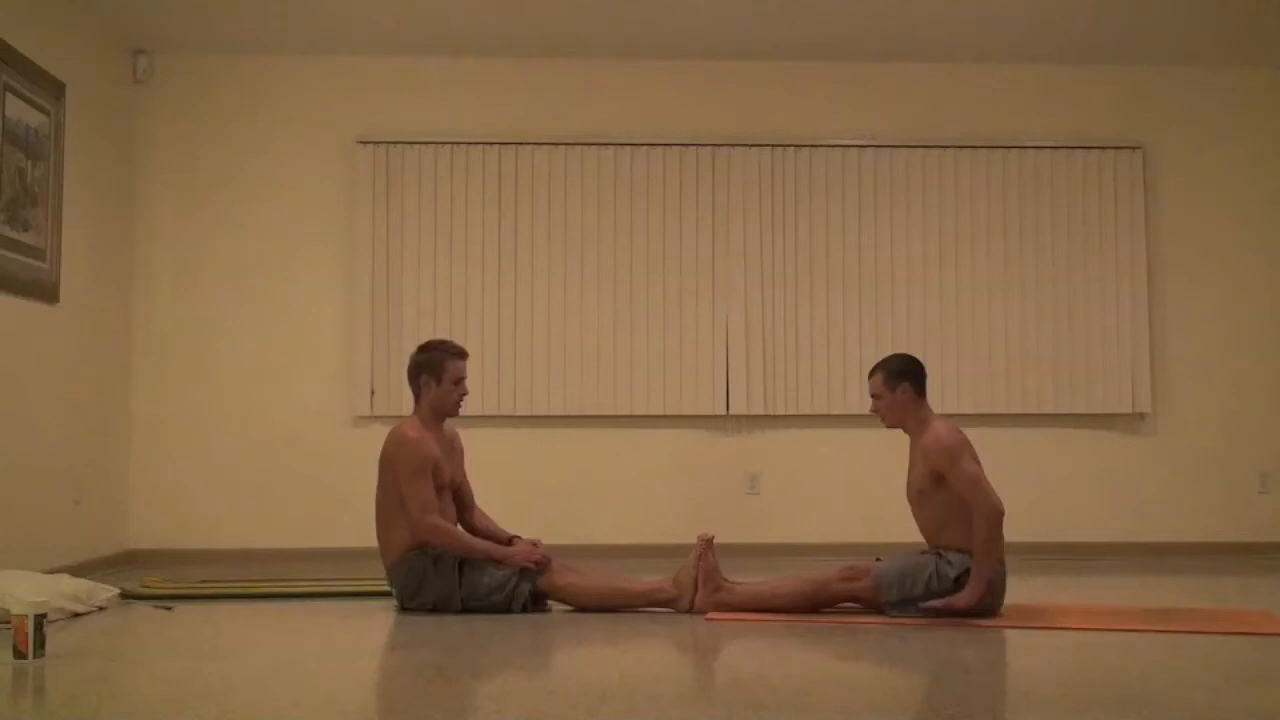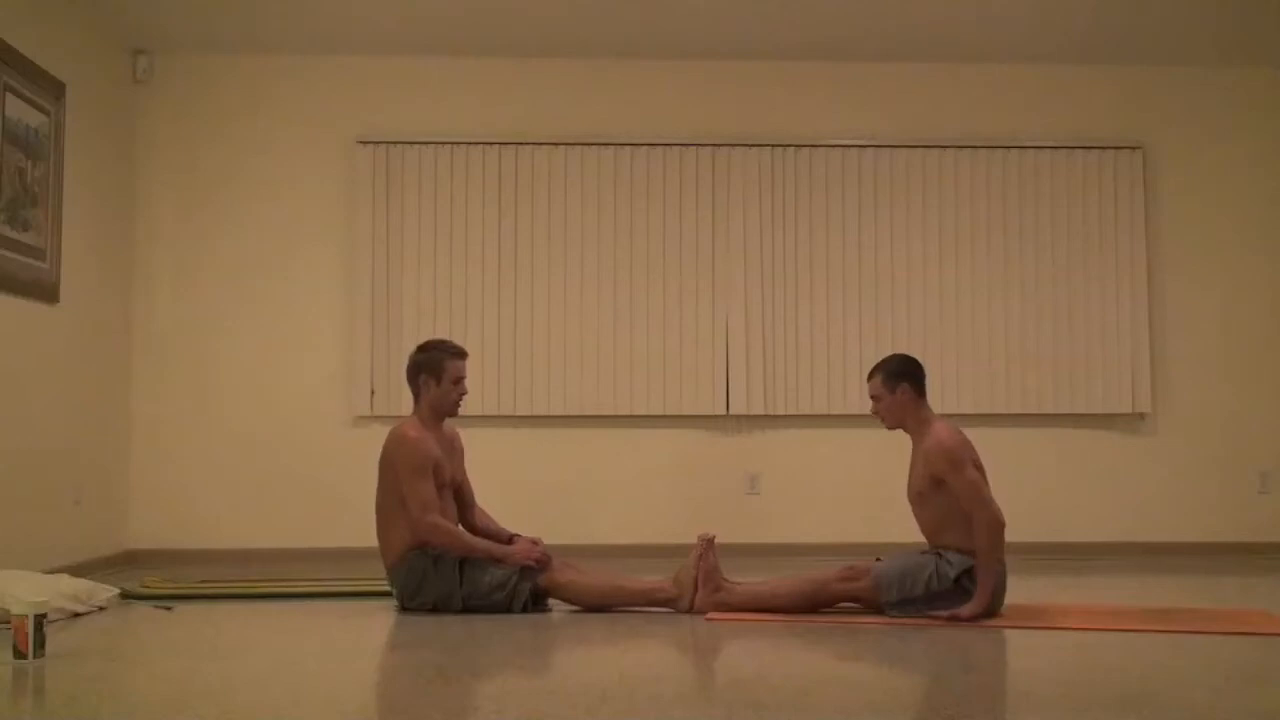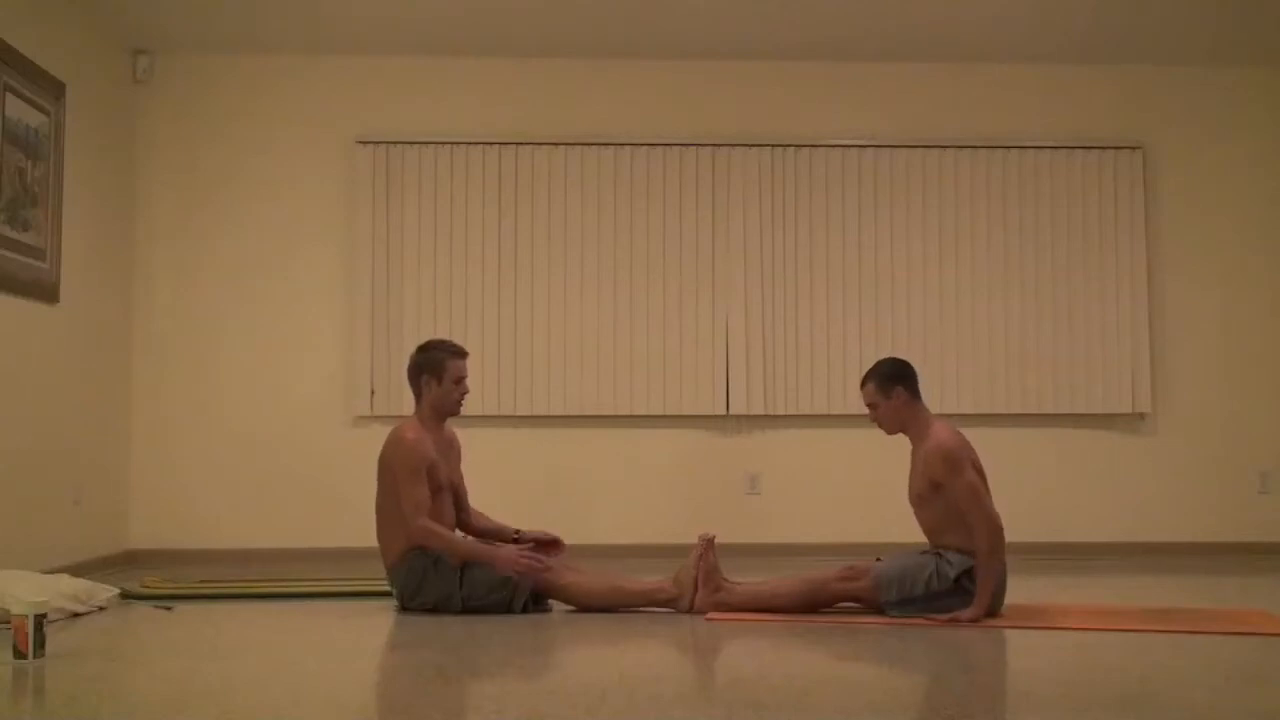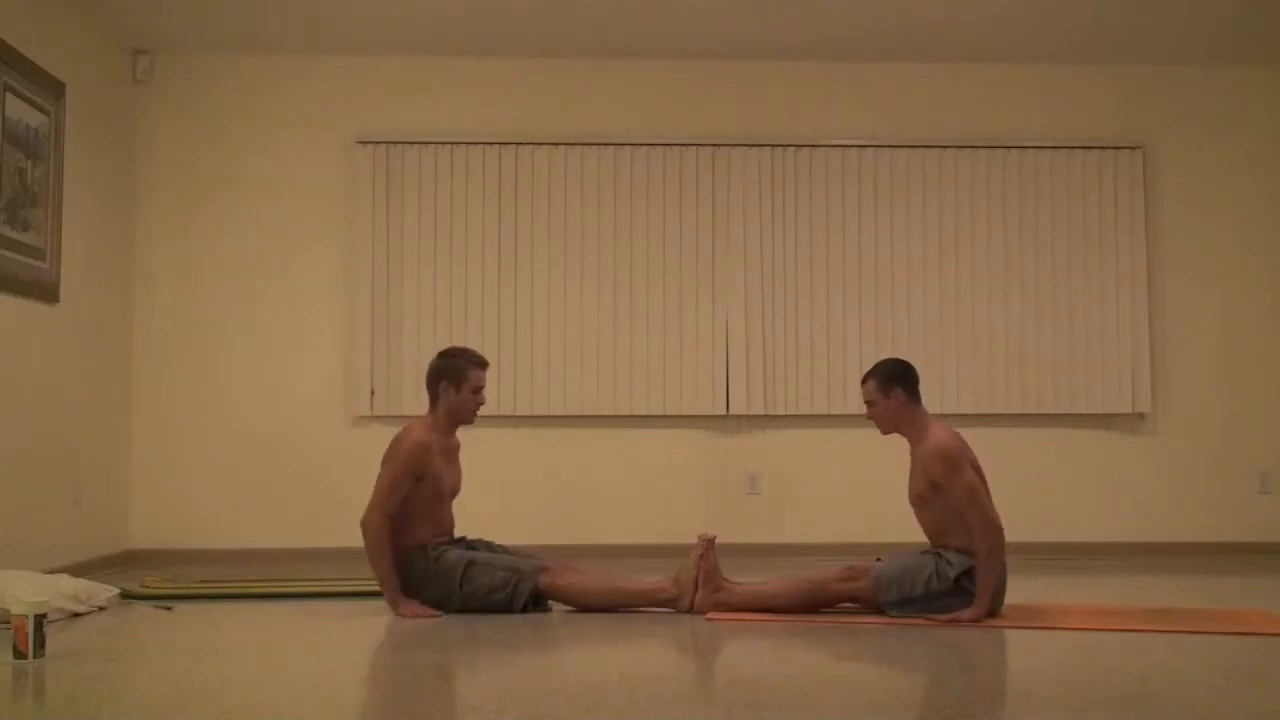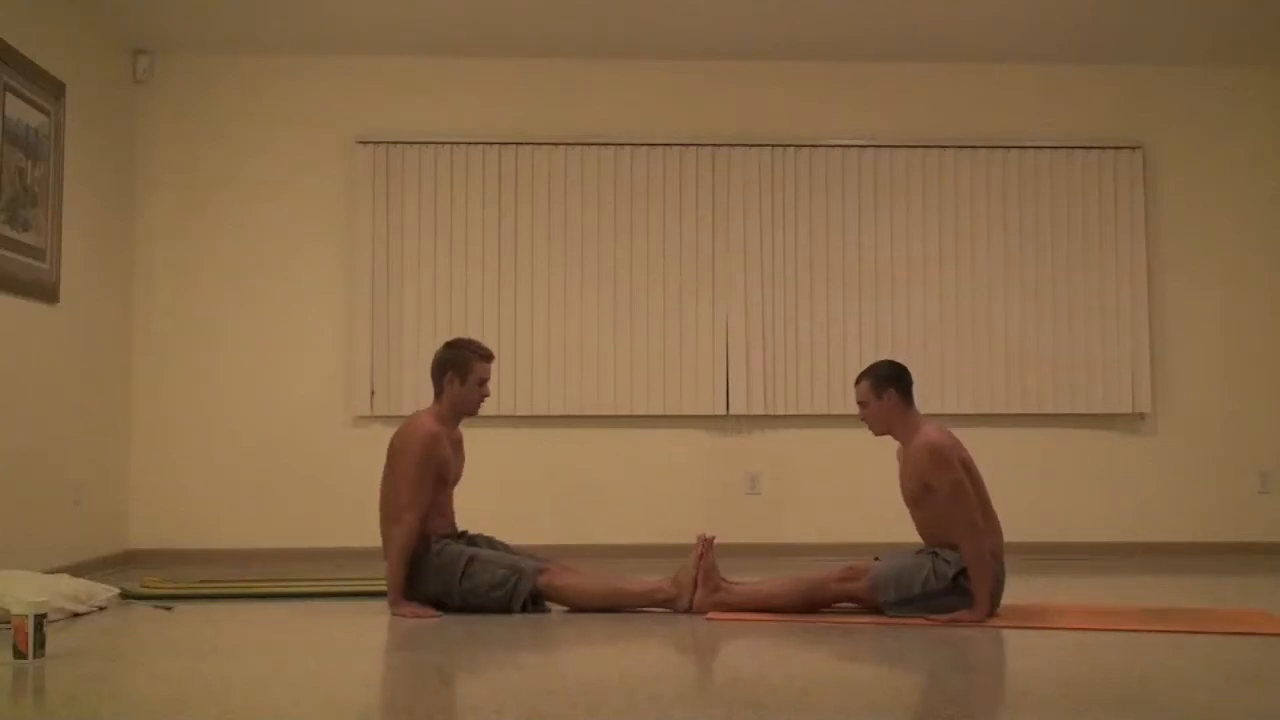
dt=0.4s
person 1, frame 1
left shoulder: (449, 438)
right shoulder: (411, 441)
left elbow: (469, 512)
right elbow: (428, 525)
left wrist: (512, 542)
right wrist: (504, 554)
left hip: (443, 560)
right hip: (420, 571)
left knee: (547, 566)
right knee: (544, 575)
left ankle: (669, 590)
right ankle: (673, 593)
person 1, frame 2
left shoulder: (449, 438)
right shoulder: (410, 441)
left elbow: (470, 512)
right elbow: (429, 525)
left wrist: (512, 540)
right wrist: (504, 552)
left hip: (442, 559)
right hip: (420, 571)
left knee: (548, 564)
right knee: (545, 573)
left ankle: (668, 590)
right ankle: (672, 593)
person 1, frame 3
left shoulder: (447, 438)
right shoulder: (409, 443)
right elbow: (418, 527)
left wrist: (518, 536)
right wrist: (493, 557)
left hip: (445, 556)
right hip: (420, 571)
left knee: (552, 565)
right knee: (544, 574)
left ankle: (668, 590)
right ankle: (673, 593)
person 1, frame 4
left shoulder: (449, 442)
right shoulder: (417, 444)
right elbow: (373, 520)
right wrist: (397, 598)
left hip: (445, 552)
right hip: (421, 567)
left knee: (553, 568)
right knee: (546, 577)
left ankle: (667, 589)
right ankle: (670, 594)
person 1, frame 5
left shoulder: (451, 434)
right shoulder: (426, 434)
right elbow: (406, 518)
right wrist: (398, 598)
left hip: (448, 546)
right hip: (425, 561)
left knee: (550, 568)
right knee: (543, 578)
left ankle: (666, 591)
right ankle: (670, 594)
person 2, frame 1
left shoulder: (939, 442)
right shoulder: (923, 441)
left elbow: (991, 508)
left wrist: (973, 590)
left hip: (964, 573)
right hip: (951, 566)
left knee: (849, 580)
right knee: (852, 575)
left ankle: (724, 596)
right ankle: (728, 591)
person 2, frame 2
left shoulder: (940, 445)
right shoulder: (926, 442)
left elbow: (991, 520)
left wrist: (980, 601)
left hip: (966, 576)
right hip: (952, 566)
left knee: (848, 581)
right knee: (852, 575)
left ankle: (724, 597)
right ankle: (728, 592)
person 2, frame 3
left shoulder: (940, 447)
right shoulder: (926, 444)
left elbow: (989, 525)
left wrist: (980, 605)
left hip: (966, 577)
right hip: (952, 567)
left knee: (848, 581)
right knee: (850, 576)
left ankle: (726, 596)
right ankle: (729, 591)
person 2, frame 4
left shoulder: (938, 448)
right shoulder: (924, 446)
left elbow: (989, 526)
left wrist: (981, 605)
left hip: (966, 576)
right hip: (951, 566)
left knee: (848, 581)
right knee: (849, 576)
left ankle: (725, 597)
right ankle: (728, 592)
person 2, frame 5
left shoulder: (929, 447)
right shoulder: (910, 450)
left elbow: (972, 529)
left wrist: (981, 607)
left hip: (963, 575)
right hip: (948, 565)
left knee: (845, 582)
right knee: (846, 577)
left ankle: (724, 597)
right ankle: (728, 592)
